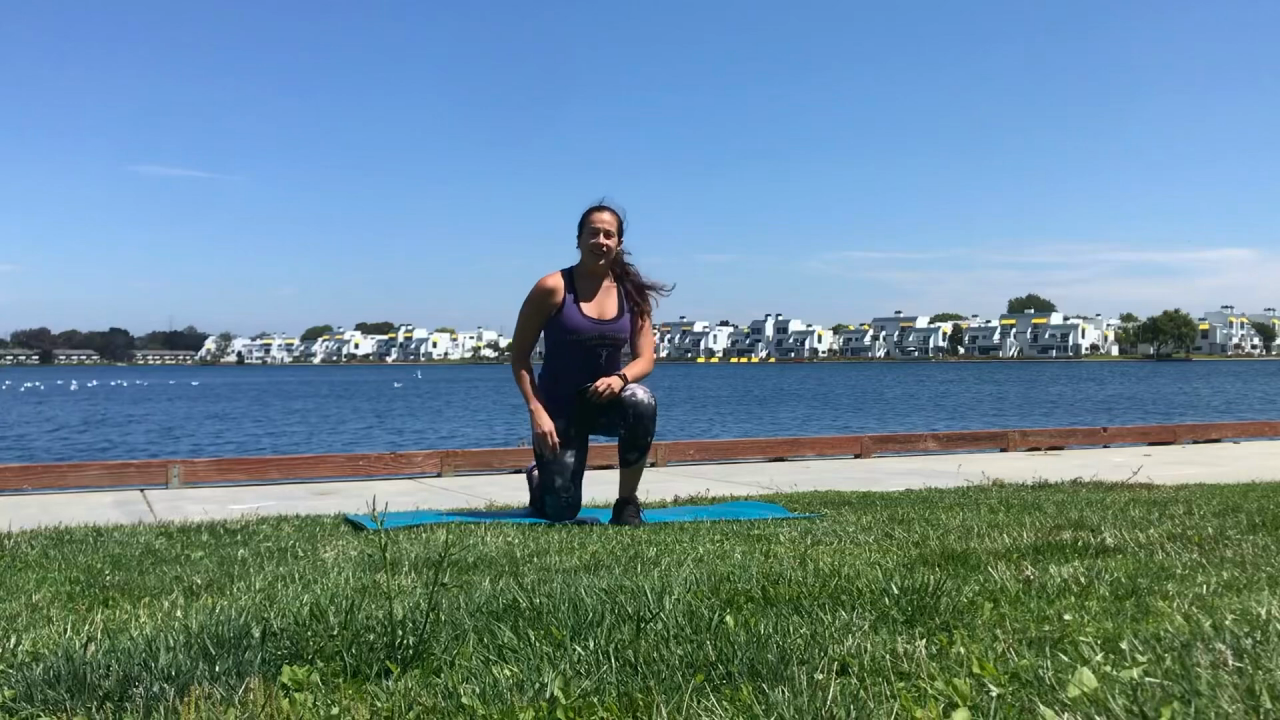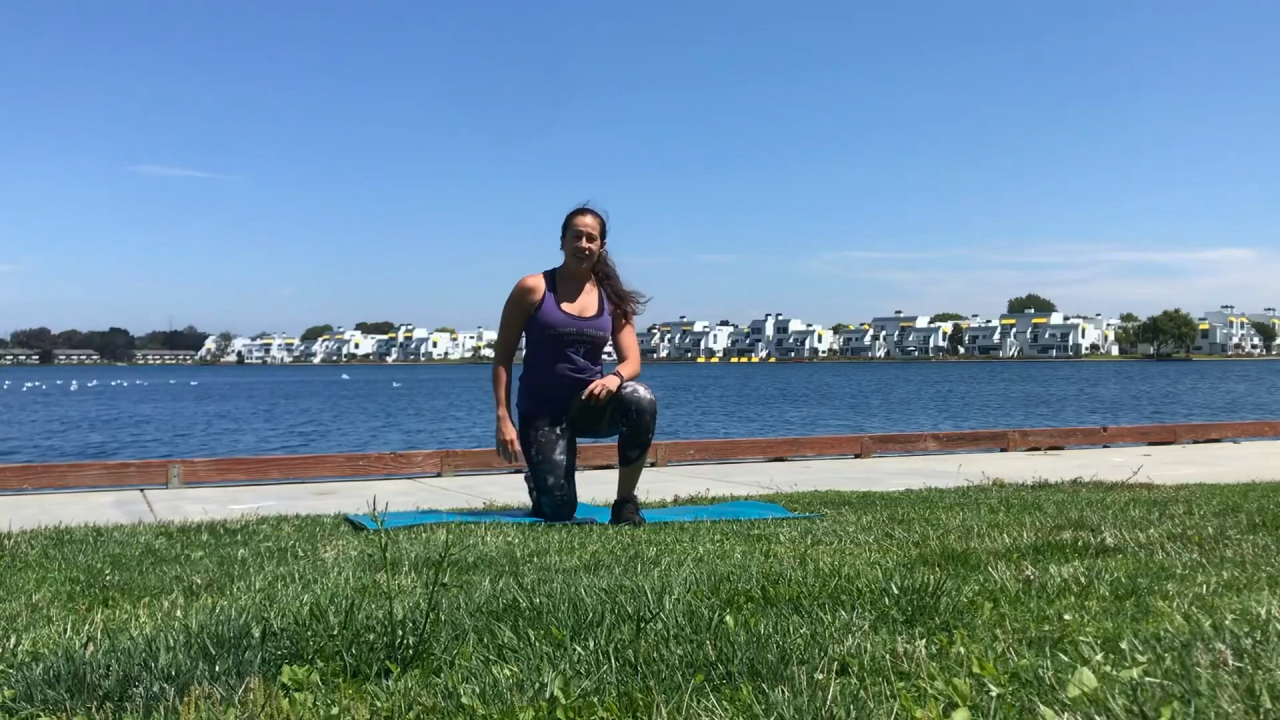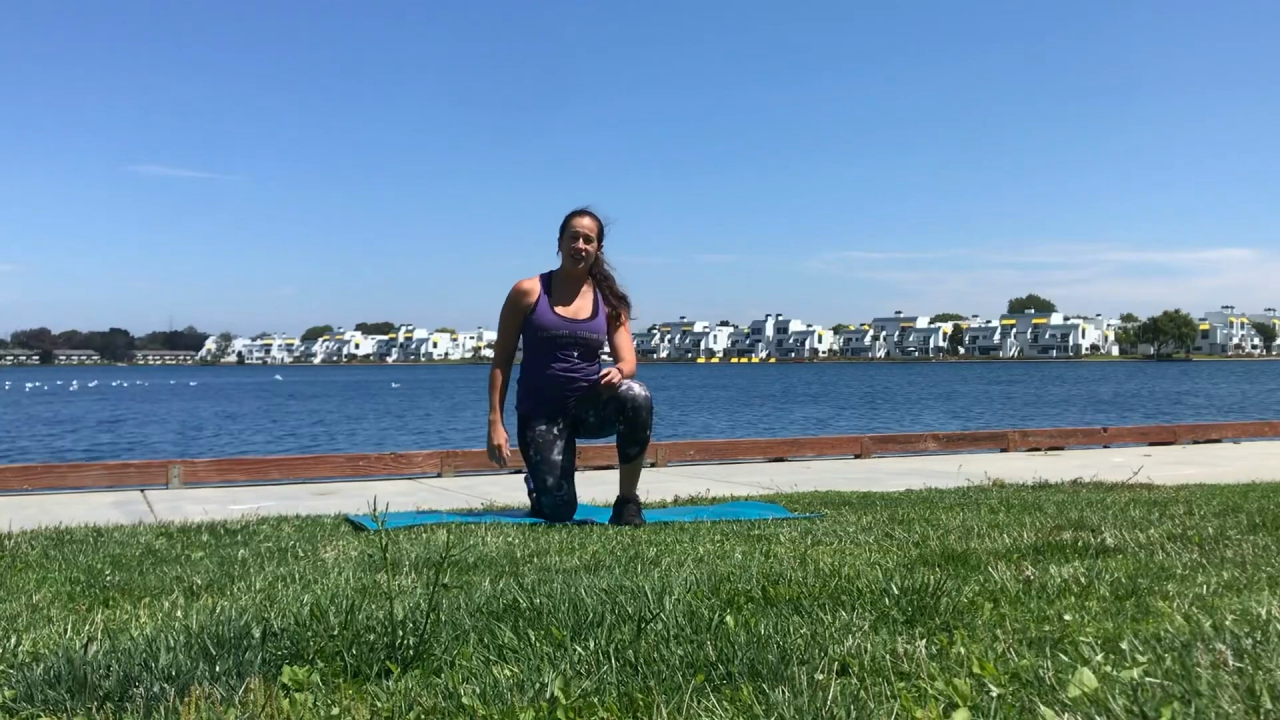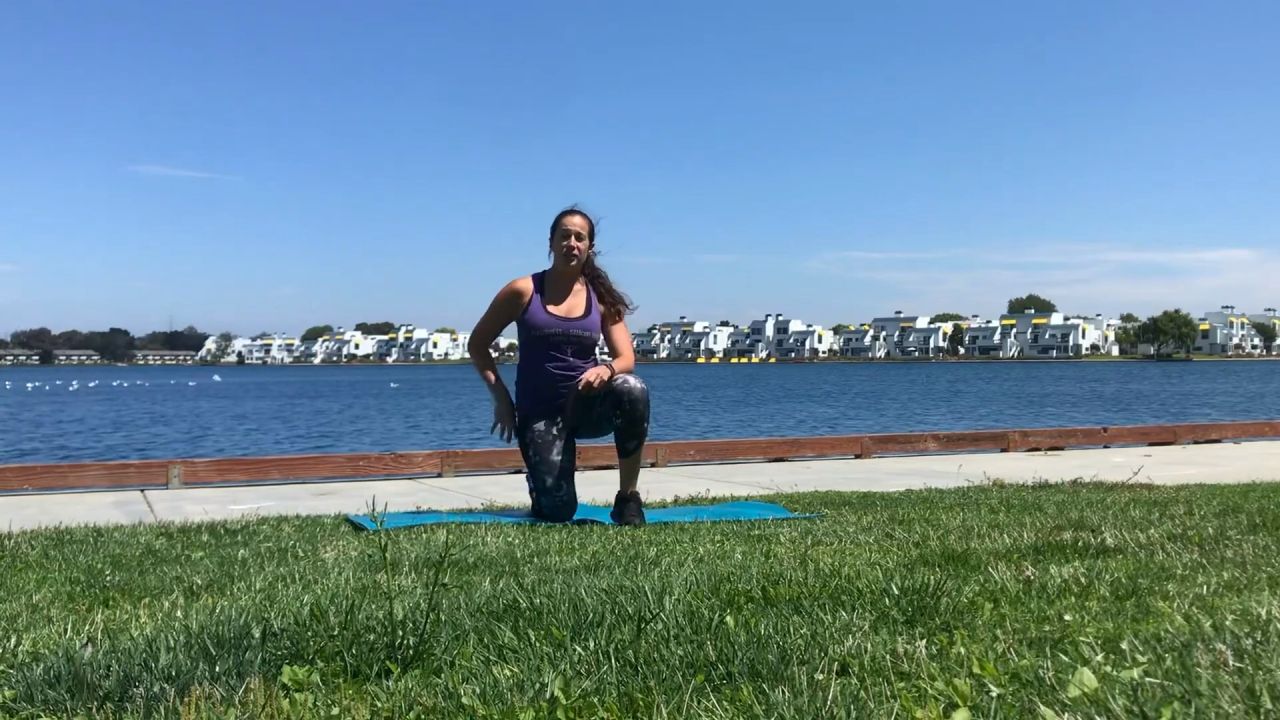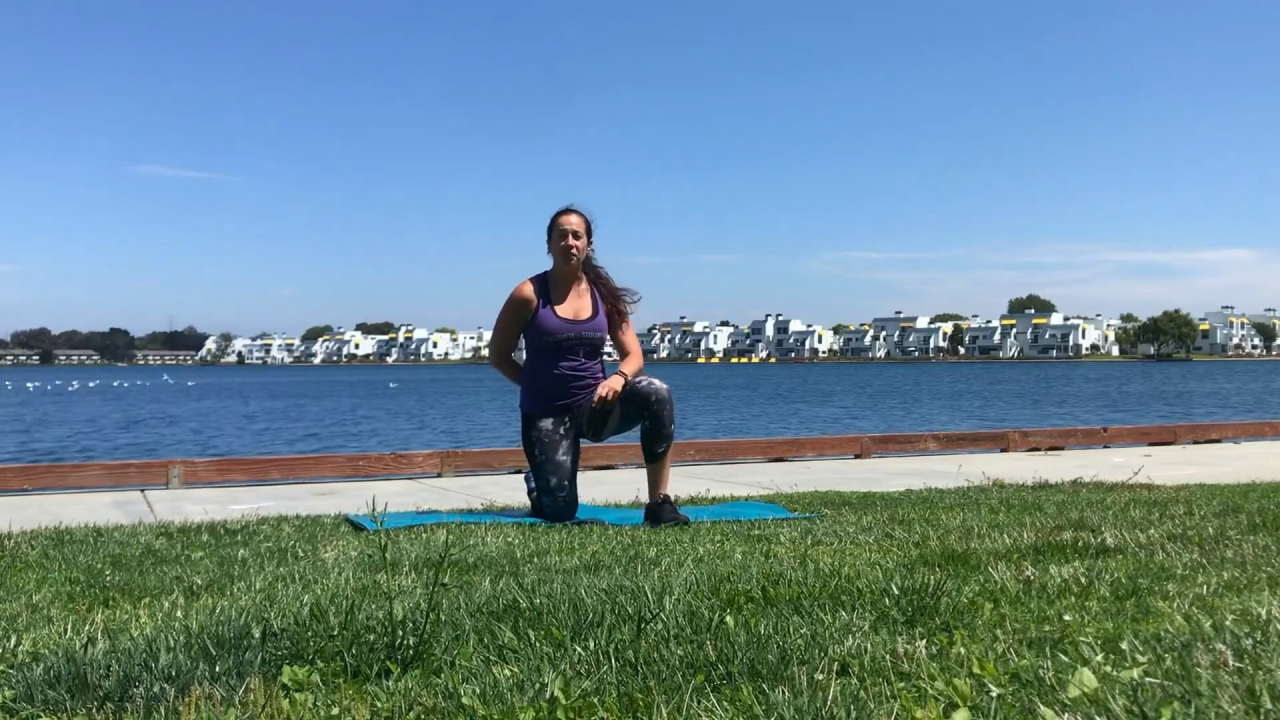
dt=0.5s
person 1, frame 1
left shoulder: (633, 294)
right shoulder: (552, 289)
left elbow: (645, 358)
right elbow: (519, 355)
left wrist: (621, 378)
right wrist: (537, 411)
left hip: (607, 401)
right hip: (559, 409)
left knee: (641, 401)
right knee: (562, 511)
left ankle: (626, 502)
right ankle: (538, 479)
person 1, frame 2
left shoulder: (612, 297)
right shoulder: (532, 289)
left elbow: (632, 361)
right elbow: (502, 356)
left wrist: (615, 378)
right wrist: (504, 417)
left hip: (591, 404)
right hip: (542, 411)
left knee: (641, 399)
right knee: (558, 510)
left ankle: (626, 502)
right ankle: (539, 483)
person 1, frame 3
left shoulder: (610, 301)
right shoulder: (528, 292)
left elbow: (628, 361)
right elbow: (501, 361)
left wrist: (617, 372)
right wrist: (495, 422)
left hip: (590, 405)
right hip: (541, 413)
left knee: (636, 396)
right knee: (559, 511)
left ankle: (628, 501)
right ankle: (537, 486)
person 1, frame 4
left shoulder: (603, 298)
right shoulder: (522, 291)
left elbow: (627, 359)
right elbow: (478, 344)
left wrist: (606, 370)
right wrist: (500, 396)
left hip: (588, 404)
right hip: (540, 412)
left knee: (632, 389)
right knee: (558, 511)
left ankle: (628, 499)
right ankle: (539, 485)
person 1, frame 5
left shoulder: (606, 295)
right shoulder: (528, 295)
left elbow: (633, 355)
right elbow: (498, 355)
left wrist: (619, 378)
right wrist: (538, 388)
left hip: (594, 404)
right hip: (547, 413)
left knee: (655, 392)
right knee: (560, 511)
left ankle: (659, 504)
right ankle: (537, 486)
